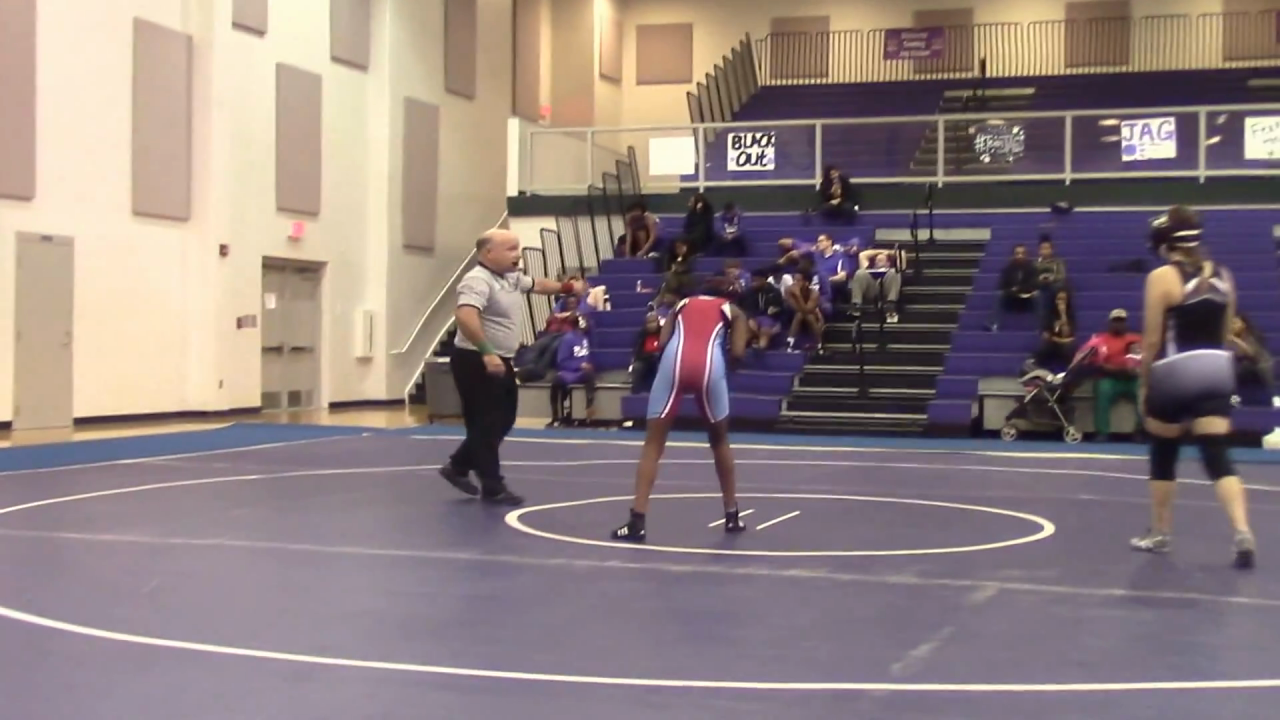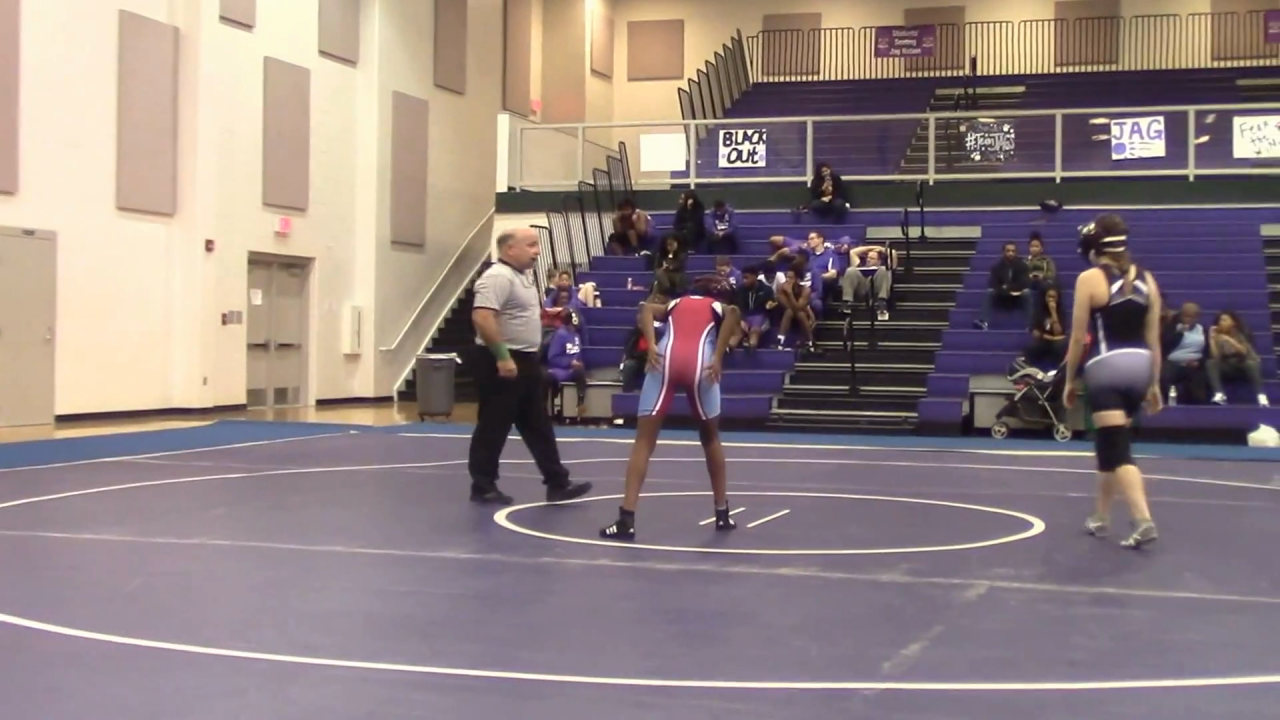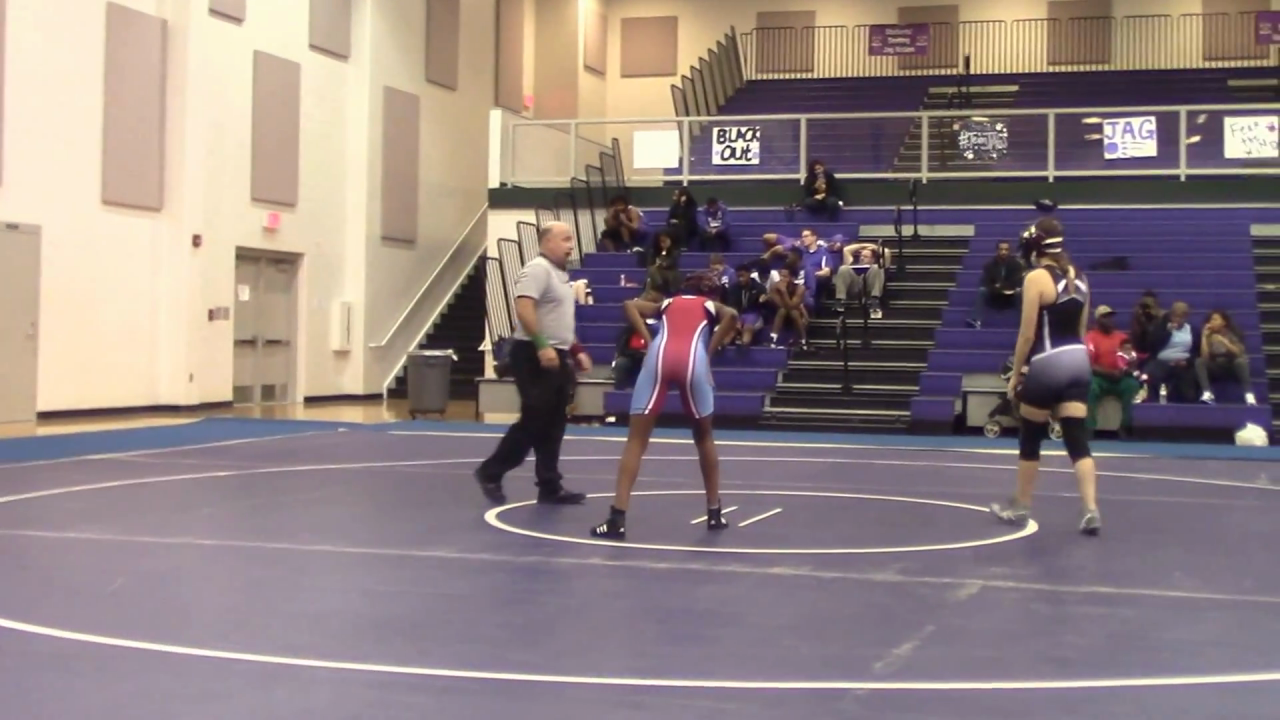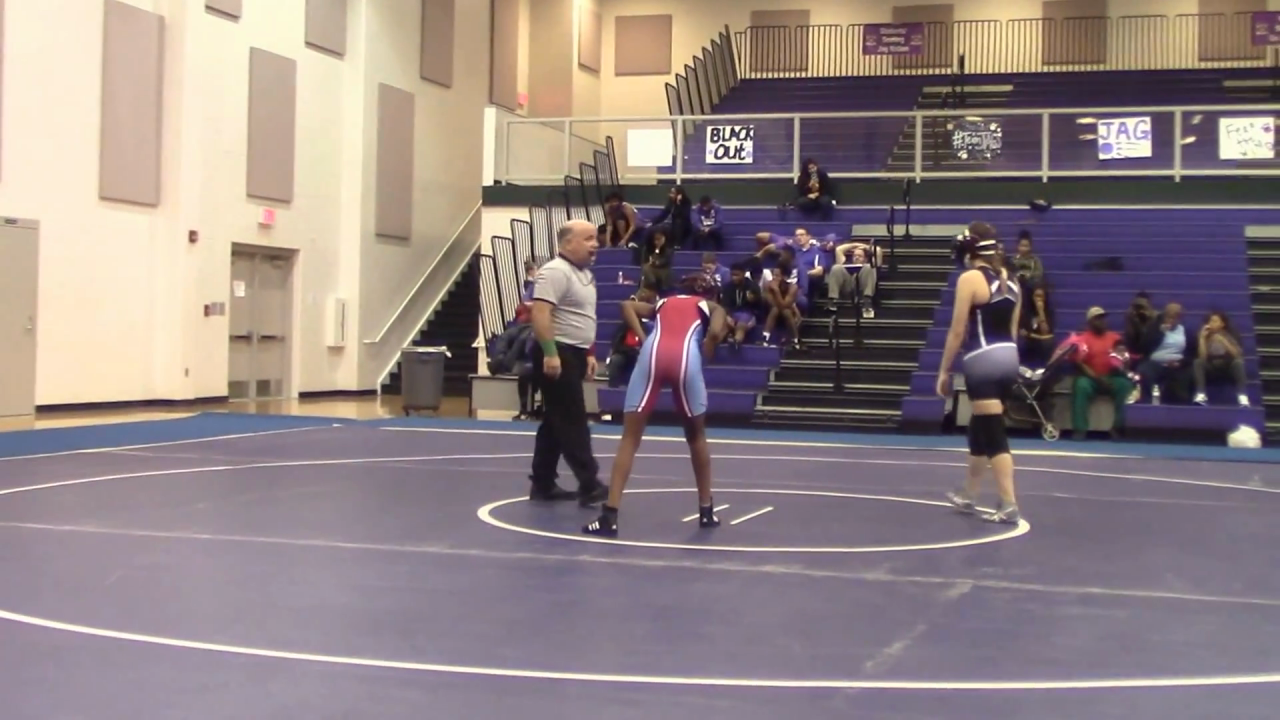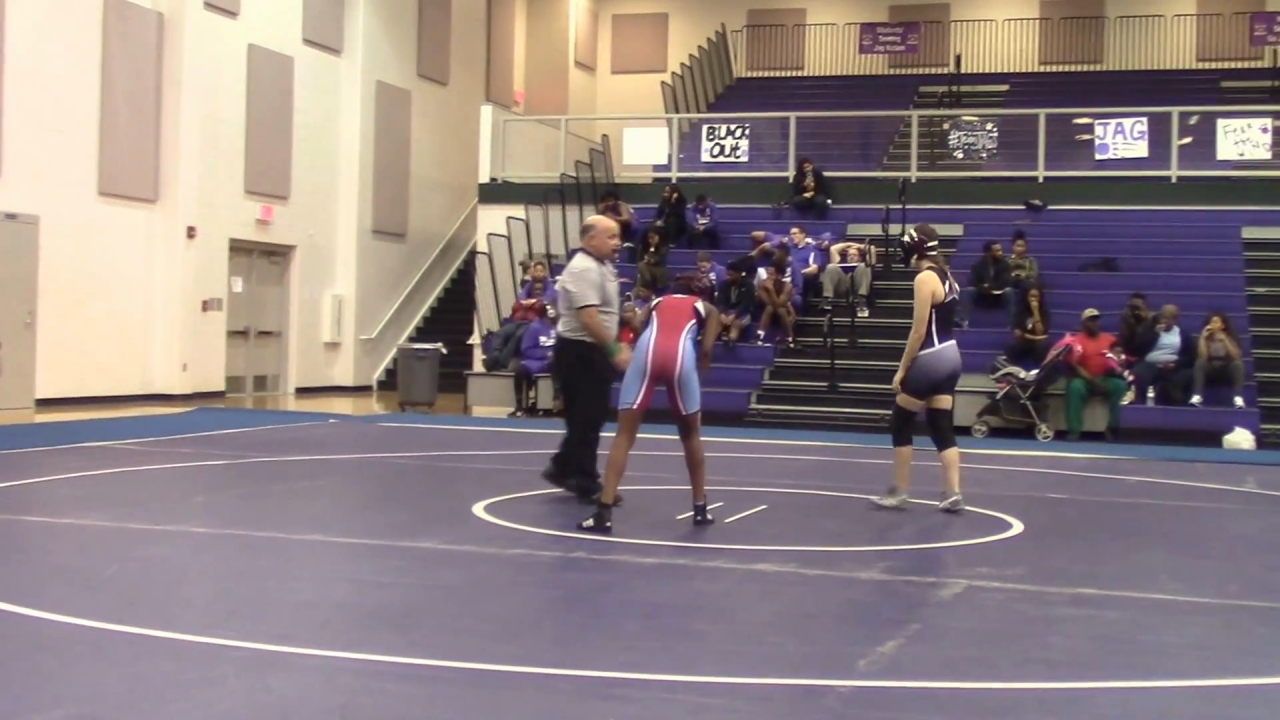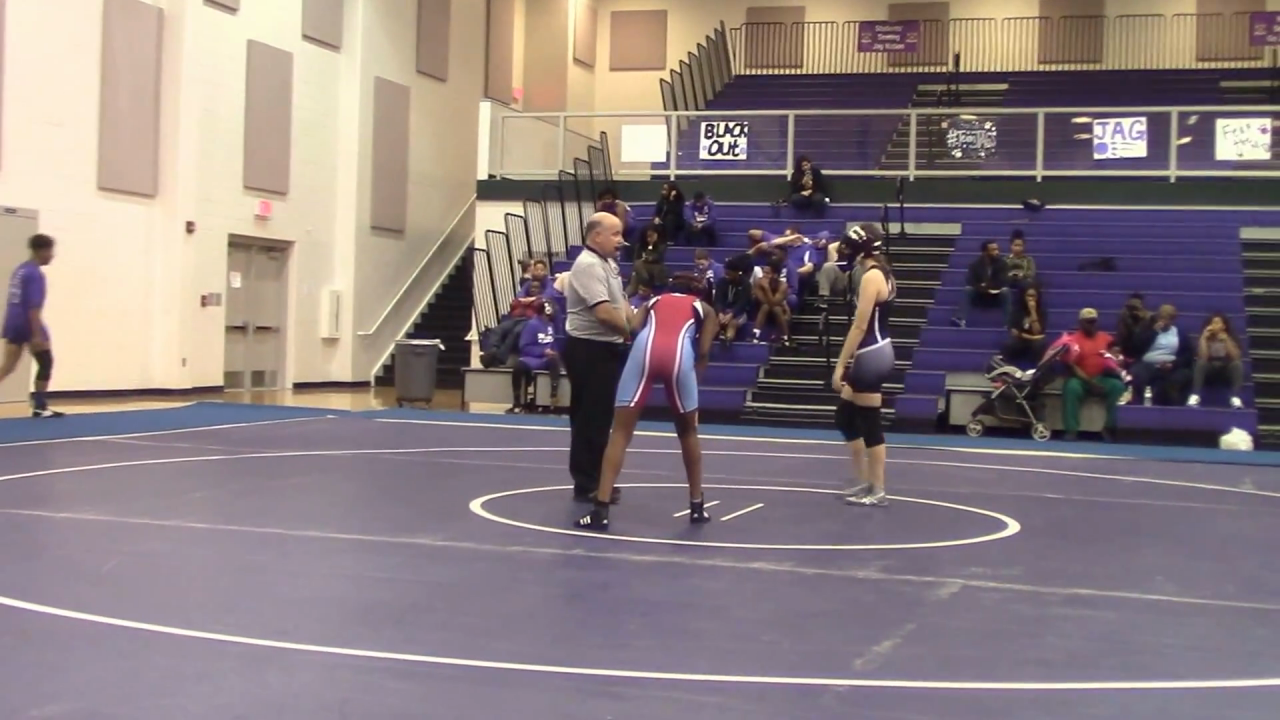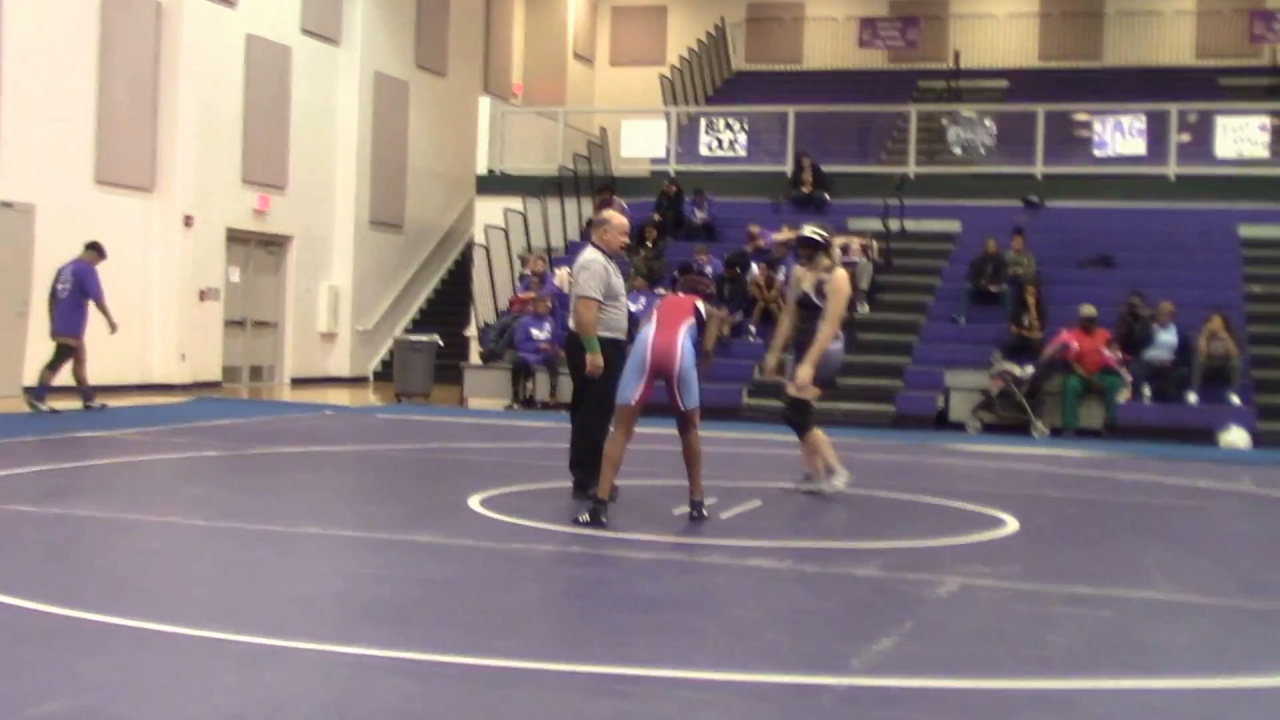
dt=0.5s
person 1, frame 1
left shoulder: (1162, 277)
right shoulder: (1221, 275)
left elbow: (1152, 339)
right elbow: (1225, 333)
left wrist: (1145, 384)
left hip: (1175, 370)
right hip: (1216, 369)
left knee: (1162, 457)
right knee: (1217, 459)
left ankle: (1160, 533)
right ankle: (1242, 533)
person 1, frame 2
left shoulder: (1089, 279)
right shoulder: (1145, 279)
left elbow: (1079, 337)
right elbow: (1153, 337)
left wrist: (1070, 380)
right wrist: (1153, 383)
left hip: (1105, 369)
right hip: (1138, 369)
left knee: (1116, 452)
right knee: (1113, 443)
left ankle: (1143, 520)
right ankle: (1100, 518)
person 1, frame 3
left shoulder: (1036, 278)
right shoulder: (1078, 277)
left elbow: (1027, 334)
right elbow: (1081, 329)
left wrist: (1016, 373)
left hip: (1048, 364)
right hip: (1079, 361)
left knee: (1030, 439)
right knee: (1077, 441)
left ankle: (1019, 507)
right ankle: (1090, 509)
person 1, frame 4
left shoulder: (969, 279)
right shoulder: (1009, 279)
left elbow: (958, 331)
right elbow: (1012, 328)
left wrist: (944, 371)
left hip: (983, 361)
right hip: (1008, 357)
left knee: (993, 435)
right knee: (979, 430)
left ankle: (1009, 504)
right ankle: (969, 495)
person 1, frame 5
left shoulder: (924, 278)
right shoulder: (946, 277)
left elbow: (918, 331)
left wrist: (902, 370)
left hip: (930, 359)
right hip: (951, 356)
left knee: (901, 424)
right knee: (942, 429)
left ankle: (899, 491)
right ankle: (953, 493)
person 1, frame 6
left shoulder: (871, 277)
right shoulder: (879, 275)
left elbow: (859, 327)
left wrist: (841, 365)
right wrist: (850, 362)
left hip: (871, 355)
right hip: (876, 353)
left knee: (869, 424)
right knee: (846, 417)
left ankle: (877, 490)
right ankle: (864, 478)
person 1, frame 7
left shoulder: (837, 277)
right shoulder: (799, 273)
left elbow: (830, 326)
right elbow: (789, 317)
left wrist: (808, 365)
right wrist: (773, 354)
left hip: (823, 352)
right hip: (802, 350)
left knee: (796, 412)
right knee: (799, 413)
left ankle: (834, 468)
right ankle: (815, 476)
person 2, frame 1
left shoulder: (511, 277)
right shoulder: (477, 281)
left elbow: (535, 284)
right elbow: (465, 316)
left wrist: (567, 288)
right wrist: (487, 353)
left hip: (500, 362)
right hip: (476, 363)
left knee: (501, 422)
right knee: (485, 426)
left ankle: (458, 467)
right ankle: (493, 488)
person 2, frame 2
left shoulder: (525, 275)
right shoulder: (498, 277)
right elbow: (482, 317)
right wrist: (501, 356)
left hip: (526, 359)
right hip: (502, 362)
left knee: (539, 425)
right knee: (494, 426)
left ankle: (558, 483)
right ankle: (483, 486)
person 2, frame 3
left shoulder: (561, 273)
right shoulder: (538, 269)
right elbow: (523, 308)
left wrist: (578, 351)
right wrist: (543, 346)
left hip: (557, 357)
right hip: (535, 355)
left knee: (553, 426)
right knee: (534, 420)
left ankle: (550, 487)
right ankle: (491, 473)
person 2, frame 4
left shoulder: (584, 273)
right shoulder: (556, 272)
right elbow: (540, 313)
left wrist: (588, 353)
right wrist: (549, 352)
left hip: (573, 355)
right hip: (557, 356)
left knee: (556, 421)
right knee: (572, 420)
left ankle: (543, 484)
right ankle: (589, 485)
person 2, frame 5
left shoulder: (603, 266)
right shoulder: (584, 270)
right elbow: (589, 318)
left wrist: (619, 344)
right wrist: (614, 351)
left hip: (592, 352)
right hip: (581, 351)
left knee: (588, 418)
right knee: (586, 420)
left ankle: (561, 468)
right ankle: (587, 486)
person 2, frame 6
left shoulder: (607, 263)
right shoulder: (589, 266)
left elbow: (618, 306)
right elbow: (604, 313)
left wrist: (633, 323)
right wrist: (632, 331)
left hip: (603, 349)
right hip: (590, 350)
left knee: (599, 417)
right knee: (590, 418)
left ankle: (594, 479)
right ankle: (586, 484)
person 2, frame 7
left shoulder: (605, 260)
right shoulder: (593, 261)
right elbow: (585, 309)
right wrist: (592, 351)
left hip: (607, 346)
right hip: (595, 348)
left knee: (598, 414)
right knee: (591, 415)
left ankle: (591, 476)
right ankle: (585, 481)
person 3, frame 1
left shoulder: (683, 304)
right shoulder: (733, 310)
left elbow: (663, 341)
right elbow: (738, 353)
right wrist: (726, 373)
left hip: (675, 361)
right hip: (709, 364)
left knee: (653, 444)
right knee: (720, 442)
left ankle: (637, 522)
right ankle: (732, 515)
person 3, frame 2
left shoulder: (675, 304)
right shoulder: (720, 307)
left elbow: (646, 309)
right elbow: (733, 311)
left wrist: (651, 346)
right wrist: (718, 356)
left hip: (666, 360)
right hip: (699, 362)
left knee: (644, 442)
right knee: (711, 439)
left ankle: (626, 520)
right ankle: (722, 514)
person 3, frame 3
left shoulder: (667, 304)
right shoulder: (713, 307)
left elbow: (630, 306)
right elbow: (731, 316)
left wrist: (648, 341)
right wrist: (710, 352)
left hip: (659, 356)
right hip: (693, 359)
left knee: (636, 441)
right knee: (704, 438)
left ankle: (617, 519)
right ankle: (714, 513)
person 3, frame 4
left shoulder: (663, 303)
right shoulder: (712, 307)
left elbow: (628, 306)
right elbow: (714, 334)
left wrist: (644, 340)
right wrist: (701, 362)
left hip: (653, 354)
right hip: (686, 356)
left knee: (630, 439)
right knee: (696, 437)
left ankle: (609, 516)
right ankle: (706, 511)
person 3, frame 5
left shoulder: (658, 302)
right shoulder: (707, 308)
left elbow: (636, 322)
right elbow: (705, 349)
right wrist: (697, 373)
left hip: (648, 350)
right hip: (681, 354)
left knee: (624, 435)
right knee: (690, 435)
left ankle: (603, 513)
right ankle: (700, 508)
person 3, frame 6
left shoulder: (655, 301)
right shoulder: (704, 309)
left elbow: (634, 328)
right elbow: (703, 350)
right wrist: (694, 376)
left hip: (646, 348)
right hip: (679, 352)
left knee: (620, 433)
right knee: (688, 433)
left ankle: (600, 511)
right ankle: (697, 506)
person 3, frame 7
left shoulder: (664, 301)
right shoulder: (709, 310)
right elbow: (707, 349)
right wrist: (695, 373)
left hip: (647, 345)
right hip: (680, 348)
left knee: (621, 431)
right knee: (689, 430)
left ankle: (599, 507)
right ankle: (697, 503)
